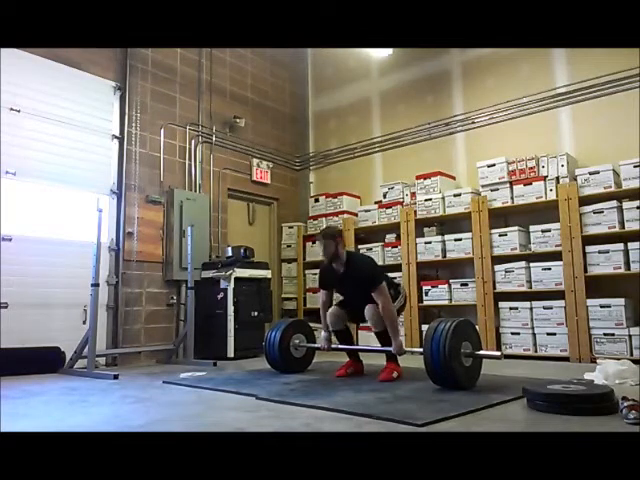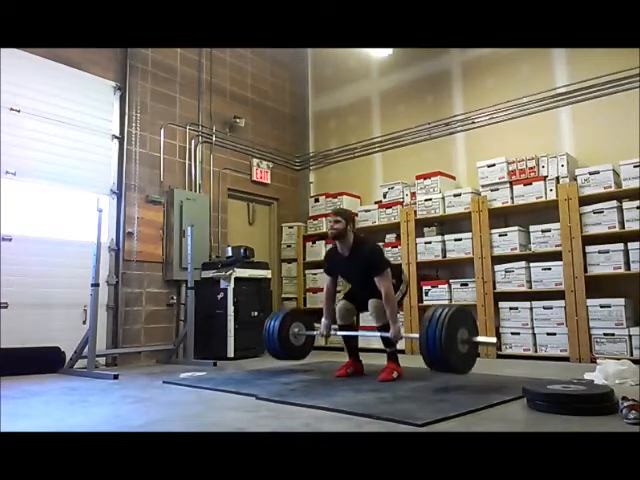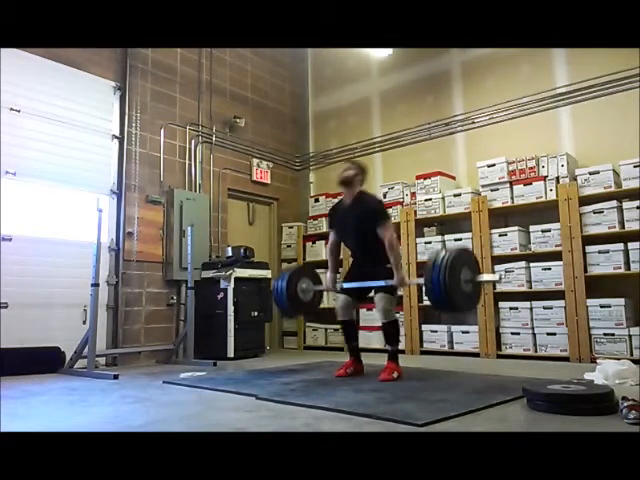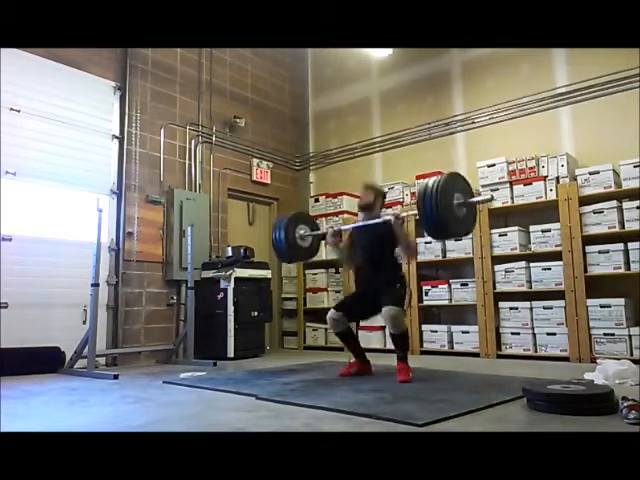
dt=0.5s
person 1, frame 1
left shoulder: (363, 266)
right shoulder: (326, 271)
left elbow: (384, 303)
right elbow: (325, 302)
left wrist: (396, 340)
right wrist: (325, 333)
left hip: (393, 296)
left knee: (372, 312)
right knee: (333, 314)
left ankle: (392, 363)
right ankle: (355, 361)
person 1, frame 2
left shoulder: (369, 250)
right shoulder: (331, 256)
left elbow: (386, 289)
right elbow: (329, 289)
left wrist: (394, 325)
right wrist: (326, 320)
left hip: (393, 281)
left knee: (375, 307)
right knee: (342, 309)
left ankle: (393, 363)
right ankle: (354, 361)
person 1, frame 3
left shoulder: (370, 204)
right shoulder: (336, 210)
left elbow: (389, 238)
right elbow: (333, 243)
left wrist: (398, 273)
right wrist: (331, 273)
left hip: (383, 261)
right hip: (360, 262)
left knee: (384, 305)
right knee: (343, 305)
left ankle: (393, 363)
right ankle: (355, 361)
person 1, frame 4
left shoulder: (387, 225)
right shoulder: (355, 231)
left elbow: (410, 253)
right elbow: (349, 261)
left wrist: (399, 227)
right wrist: (333, 241)
left hip: (391, 285)
right hip: (365, 288)
left knee: (391, 313)
right knee: (334, 317)
left ankle: (403, 364)
right ankle: (361, 361)
